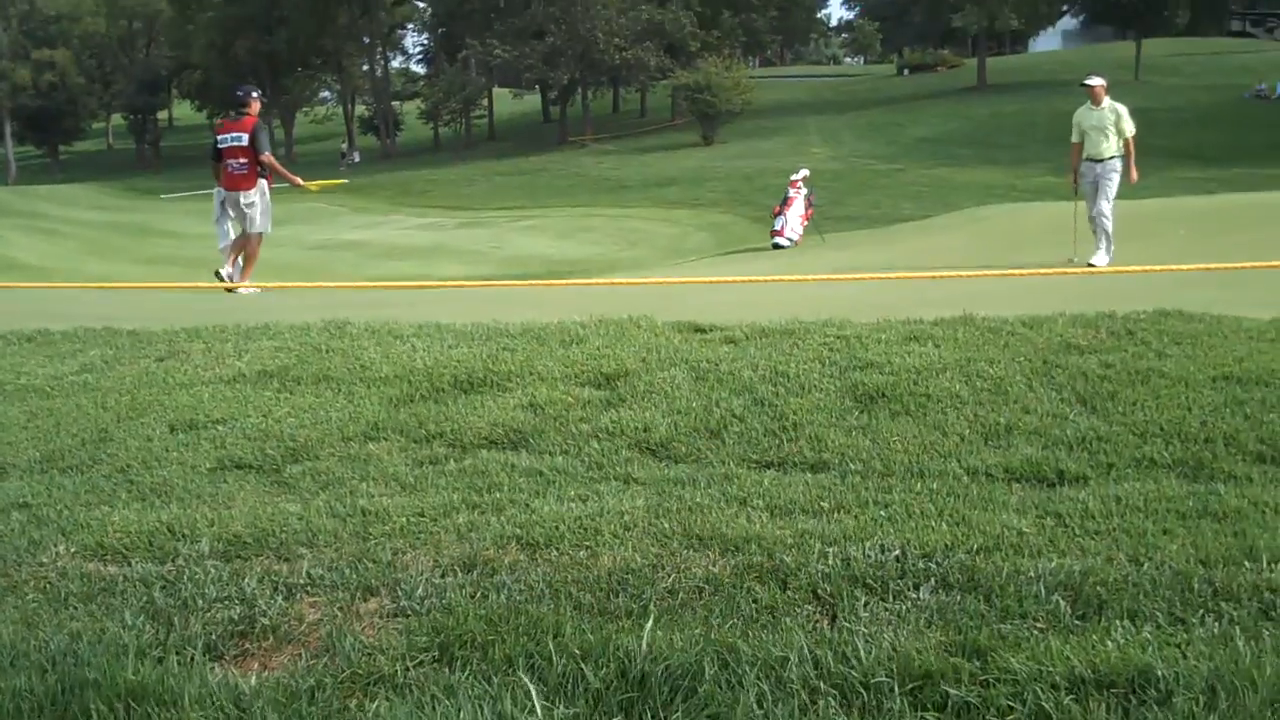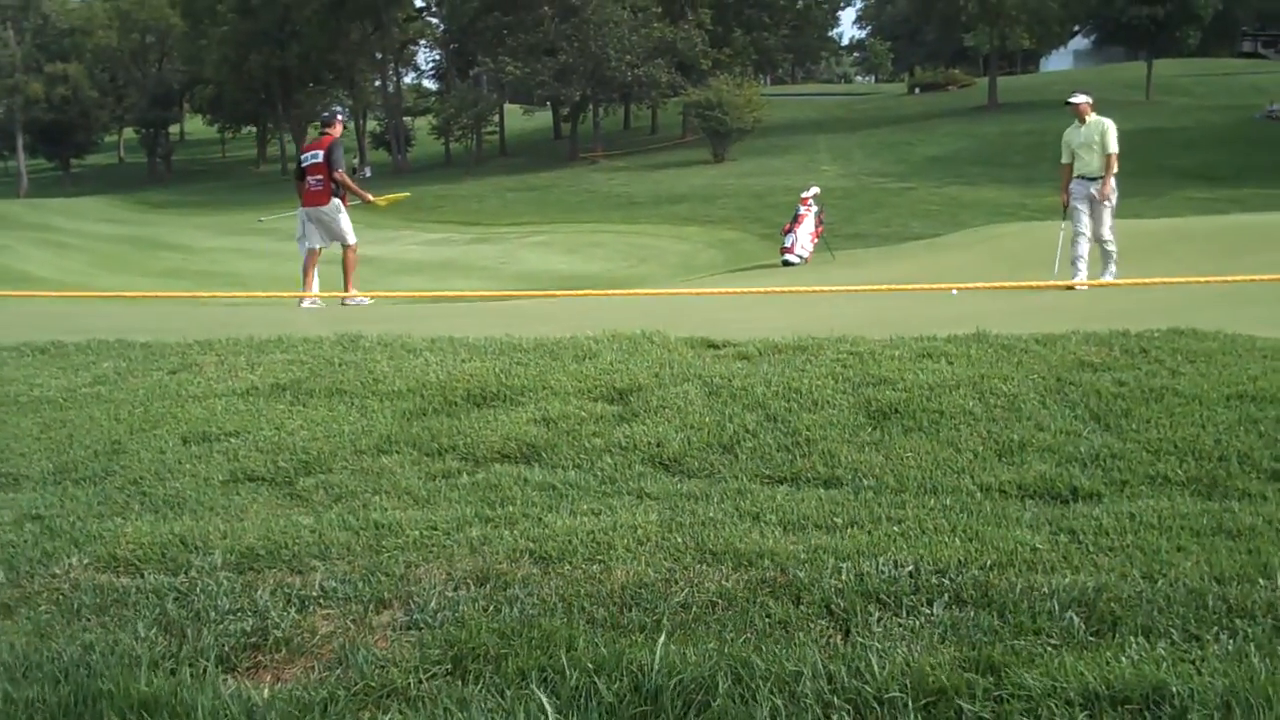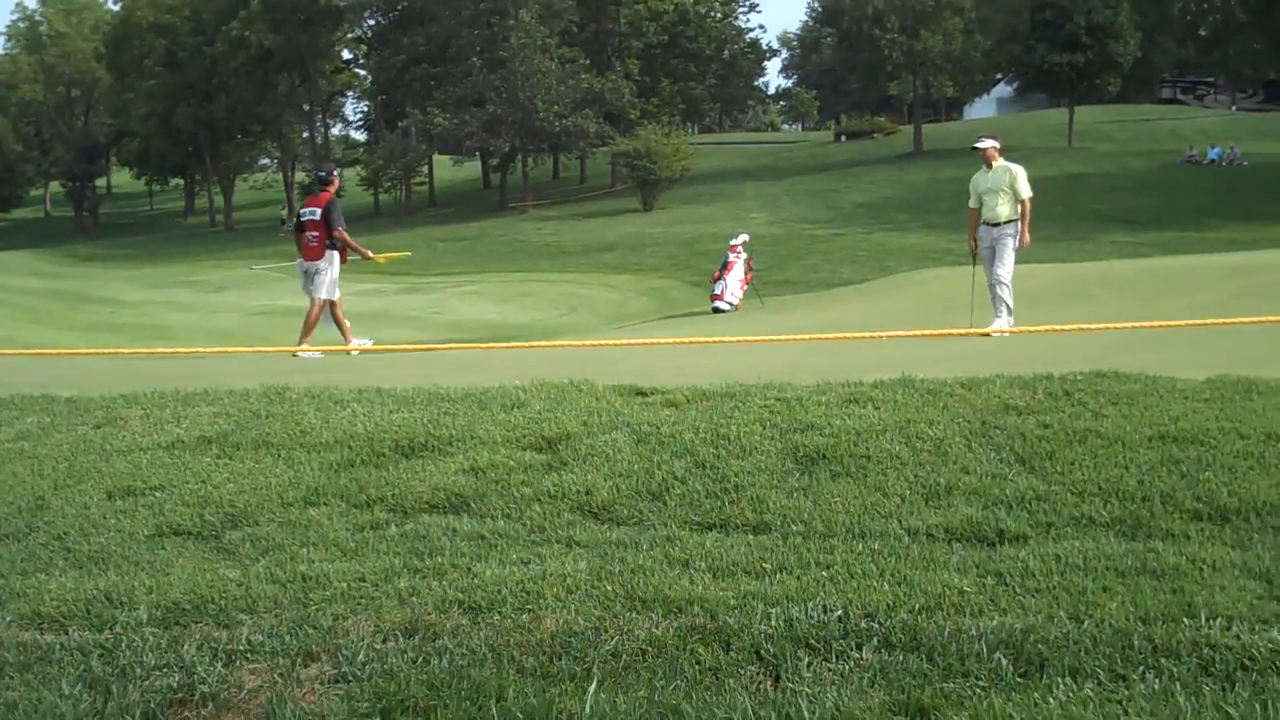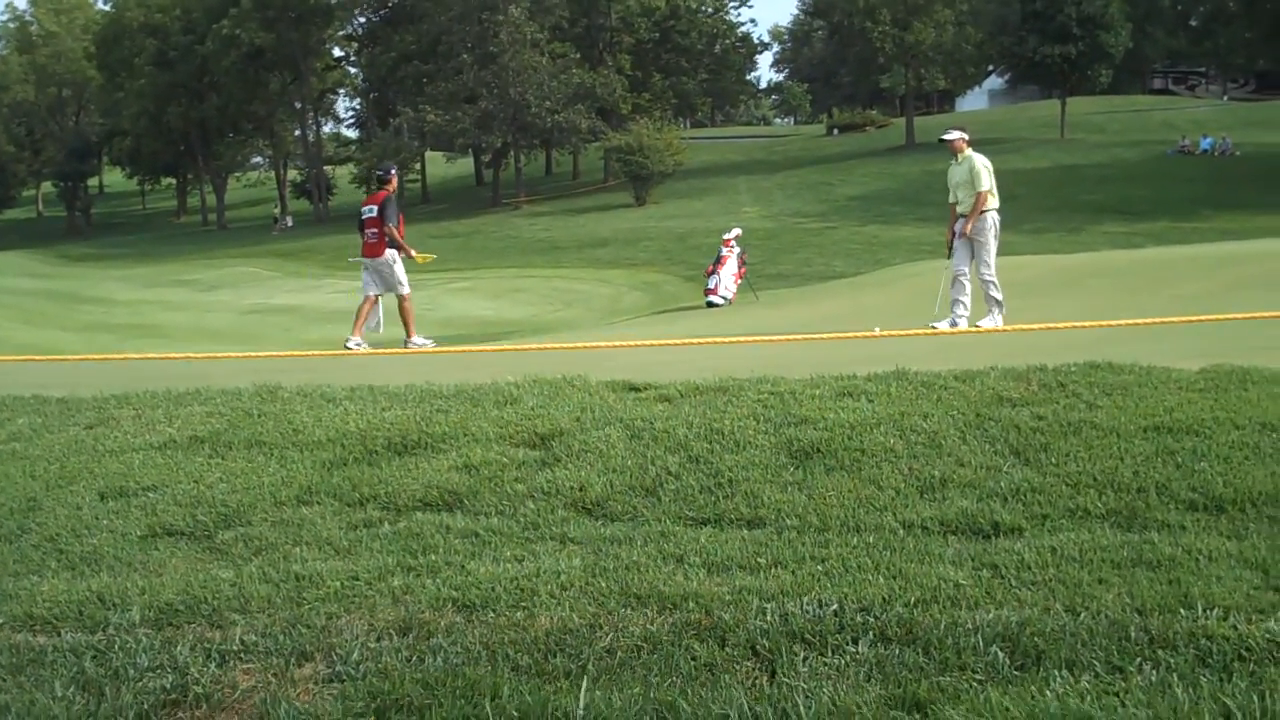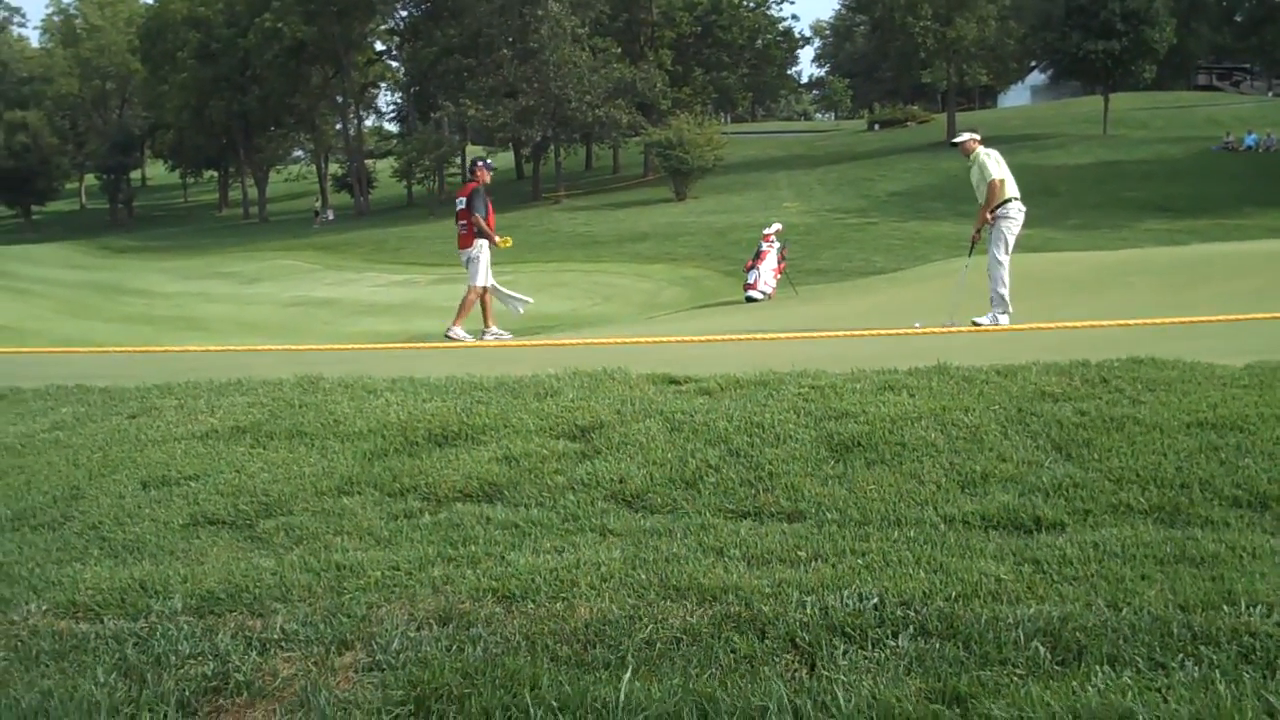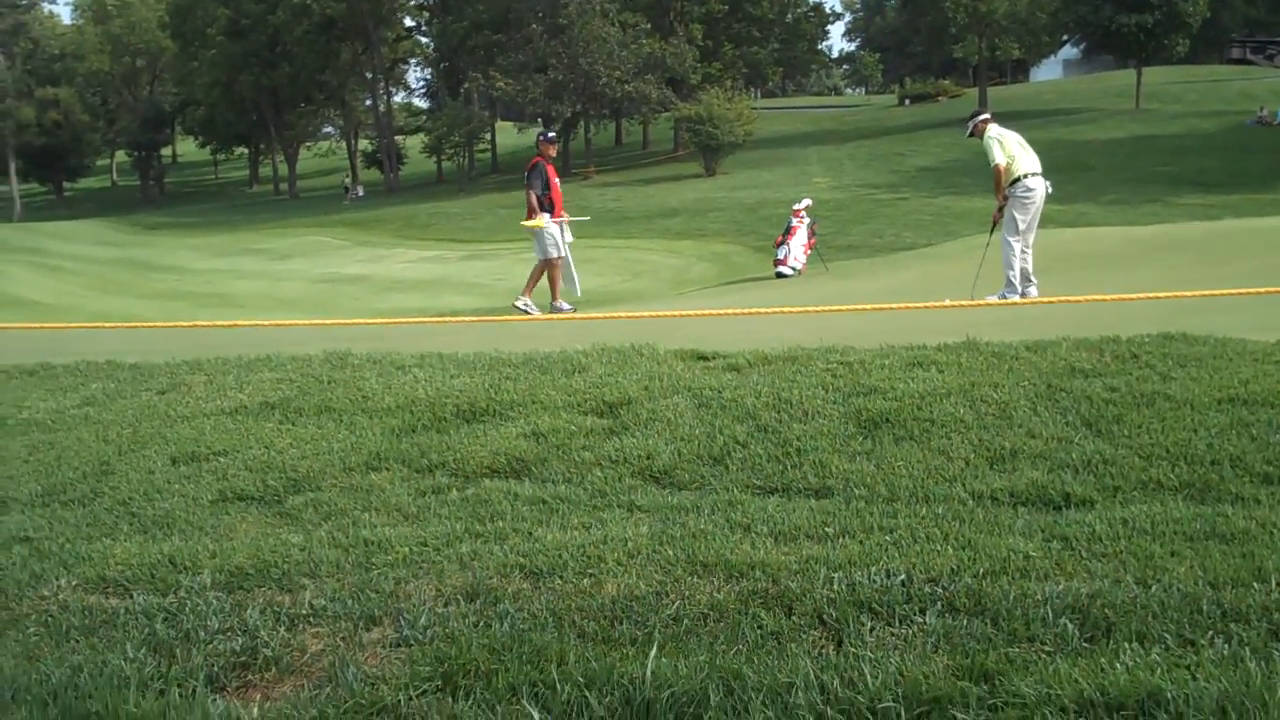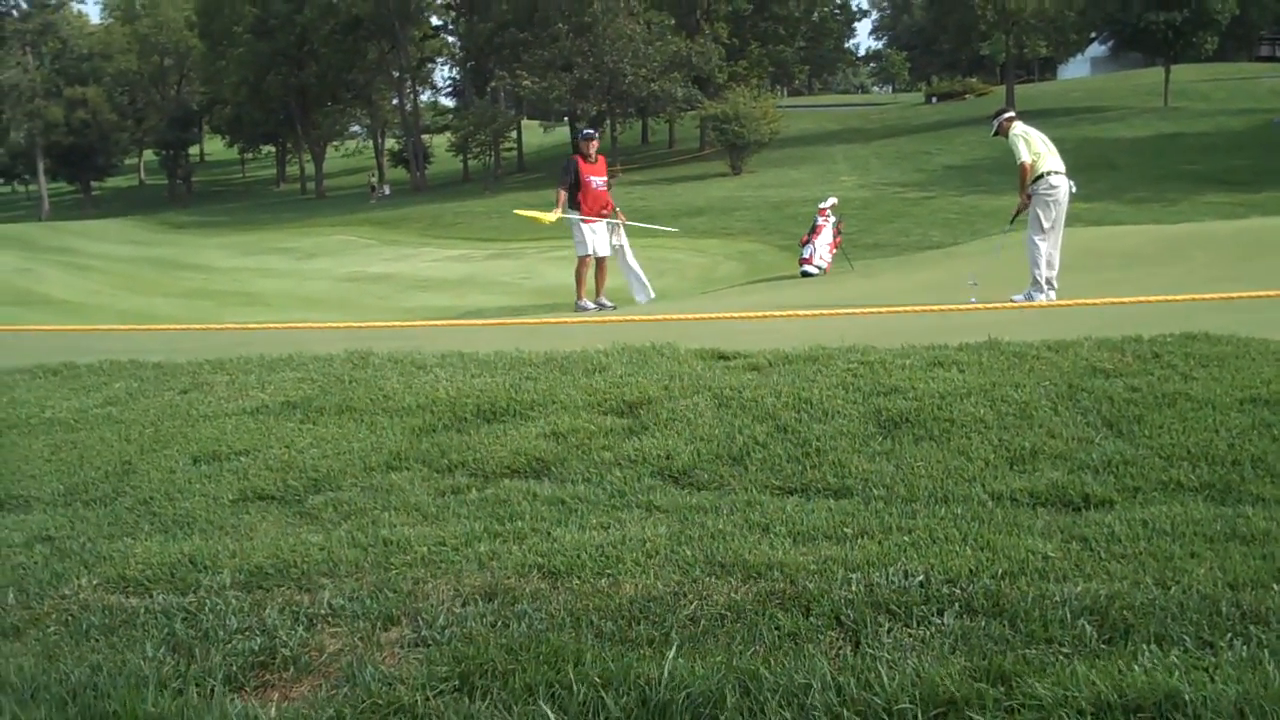
dt=0.7s
person 1, frame 1
left shoulder: (1117, 110)
right shoulder: (1080, 114)
left elbow: (1128, 140)
right elbow: (1077, 144)
left wrist: (1132, 167)
right wrist: (1073, 170)
left hip: (1110, 164)
right hip: (1088, 165)
left knee: (1103, 210)
right knee: (1093, 213)
left ankle: (1102, 254)
right ankle: (1106, 249)
person 1, frame 2
left shoulder: (1105, 125)
right shoulder: (1069, 133)
left elbow: (1112, 156)
left wrist: (1106, 183)
right wrist: (1064, 191)
left hip: (1102, 184)
right hip: (1079, 184)
left knee: (1102, 232)
right knee: (1080, 232)
left ankle: (1109, 270)
right ankle: (1079, 277)
person 1, frame 3
left shoulder: (1012, 171)
right shoulder: (976, 178)
left elbow: (1025, 201)
right elbow: (974, 209)
left wrist: (1025, 230)
right wrist: (971, 236)
left hip: (1008, 229)
right hip: (986, 230)
left knee: (1001, 275)
right knee: (992, 280)
left ankle: (1002, 321)
right ankle: (1003, 318)
person 1, frame 4
left shoulder: (977, 161)
right shoulder: (952, 169)
left elbow: (983, 195)
left wrist: (969, 222)
right wrist: (950, 230)
left hip: (983, 220)
right hip: (963, 223)
left knee: (985, 271)
right knee: (959, 271)
left ankle: (995, 314)
right ankle: (958, 317)
person 1, frame 5
left shoulder: (986, 155)
right shoulder: (974, 167)
left elbow: (995, 183)
left wrist: (986, 212)
right wrist: (977, 228)
left hip: (1008, 211)
right hip: (996, 215)
left knee: (997, 261)
right knee: (994, 265)
left ankle: (1000, 313)
right ankle: (999, 314)
person 1, frame 6
left shoulder: (990, 136)
right shoulder: (1006, 133)
left elbow: (999, 168)
left wrist: (998, 194)
right wrist: (1002, 206)
left hip: (1024, 188)
right hip: (1037, 185)
left knee: (1011, 240)
right knee: (1023, 241)
left ankle: (1011, 292)
right ankle: (1028, 286)
person 1, frame 7
left shoulder: (1016, 133)
right shoulder: (1029, 131)
left elbow: (1025, 165)
left wrist: (1022, 192)
right wrist: (1027, 197)
left hip: (1047, 186)
right hip: (1061, 184)
left knee: (1037, 239)
right knee: (1051, 241)
left ankle: (1038, 291)
right ankle: (1049, 289)
person 2, frame 1
left shoulder: (222, 127)
right shoulder: (256, 125)
left elbow: (216, 161)
right elbow: (264, 158)
left wrist: (220, 183)
right wrist: (290, 178)
left hip: (230, 189)
right hip: (252, 187)
left knee: (246, 234)
right knee: (255, 235)
left ankle: (227, 267)
right ankle: (243, 282)
person 2, frame 2
left shoulder: (307, 148)
right shoulder: (333, 143)
left elbow: (299, 181)
right elbow: (338, 175)
left wrist: (305, 201)
right wrist: (361, 194)
left hip: (310, 206)
right hip: (329, 203)
left knee: (313, 249)
right knee: (350, 246)
left ankle: (307, 296)
right ankle: (349, 294)
person 2, frame 3
left shoulder: (306, 202)
right shoulder: (331, 201)
left elbow: (298, 233)
right elbow: (338, 233)
left wrist: (303, 254)
right wrist: (361, 251)
left hip: (310, 259)
right hip: (326, 257)
left knee: (335, 301)
right knee: (319, 303)
left ankle: (350, 341)
right ankle: (302, 346)
person 2, frame 4
left shoulder: (367, 201)
right shoulder: (388, 199)
left elbow: (362, 230)
right elbow: (389, 228)
right wrist: (407, 249)
left hip: (368, 255)
right hip: (386, 254)
left knee: (370, 298)
right knee: (404, 295)
left ankle: (354, 338)
right ankle: (412, 338)
person 2, frame 5
left shoulder: (462, 192)
right shoulder: (477, 190)
left elbow: (459, 221)
right elbow: (476, 218)
right wrist: (492, 236)
left hip: (464, 245)
right hip: (477, 244)
left knee: (485, 287)
right knee: (475, 289)
left ankle: (490, 328)
right ankle: (455, 327)
person 2, frame 6
left shoulder: (548, 164)
right shoulder: (538, 165)
right elbow: (530, 192)
left wrist: (560, 210)
right wrist: (537, 213)
left hip: (551, 218)
right hip: (544, 219)
left knee: (545, 260)
right knee: (554, 259)
left ankle: (524, 298)
right ankle: (556, 301)
person 2, frame 7
left shoulder: (602, 161)
right shoulder: (574, 162)
right elbow: (562, 188)
left wrist: (616, 210)
right wrist: (560, 207)
left hip: (600, 218)
right hip: (581, 217)
left knee: (602, 258)
right knee: (585, 259)
left ankle: (600, 297)
right ankle: (581, 300)
